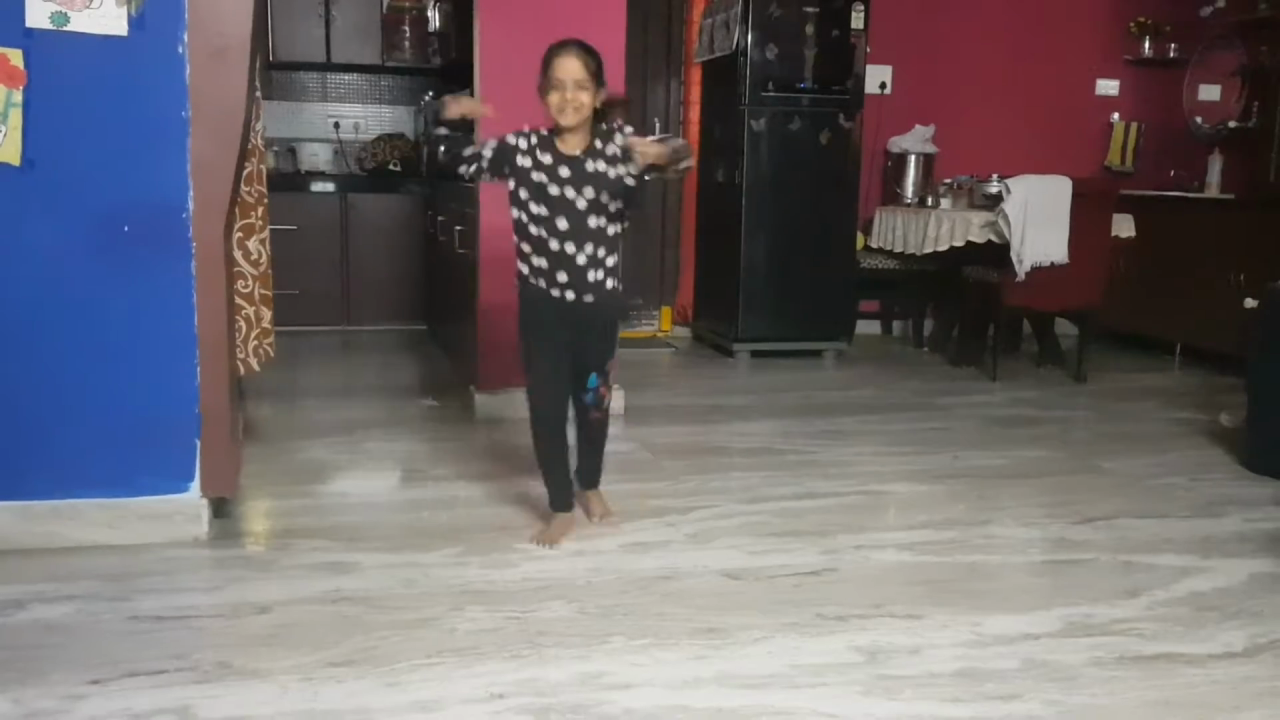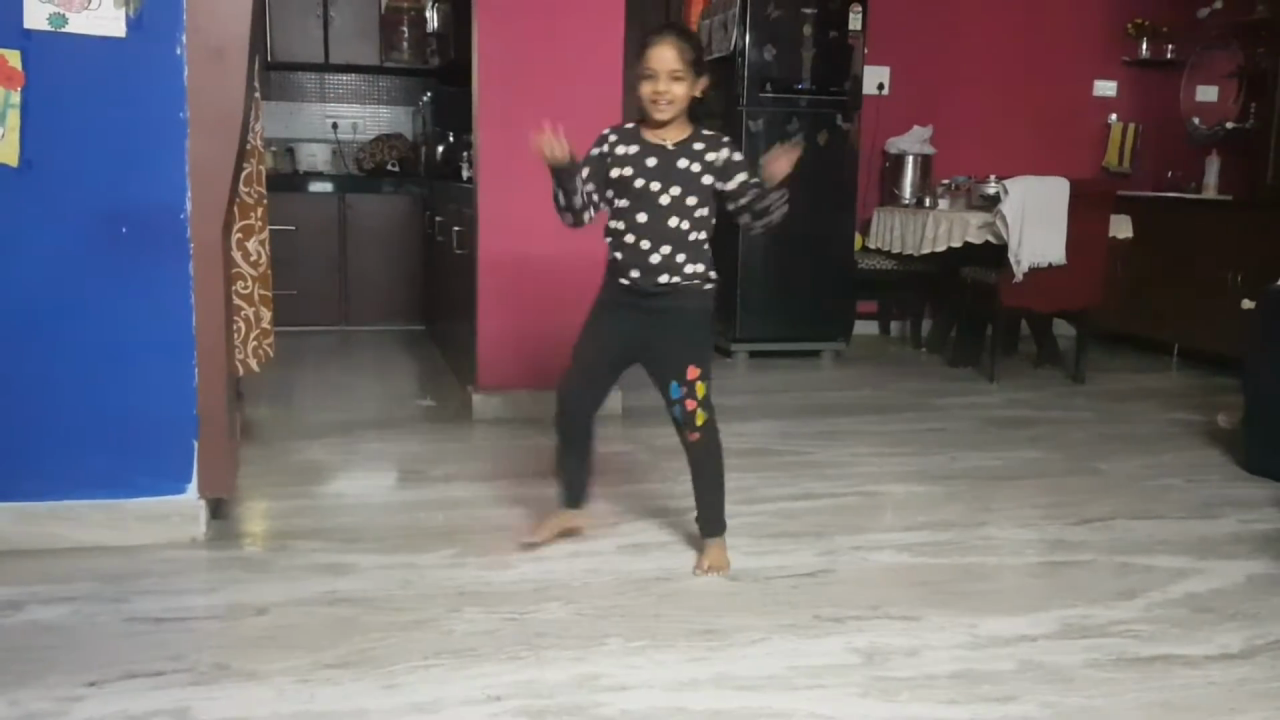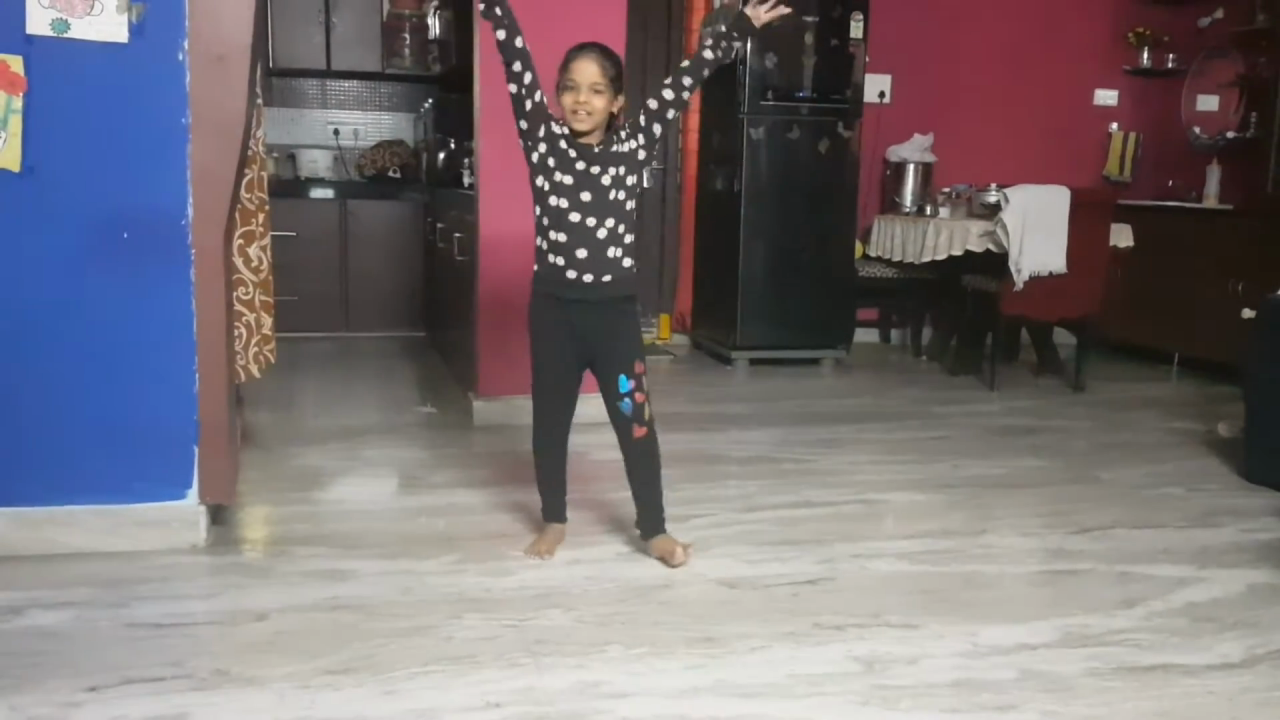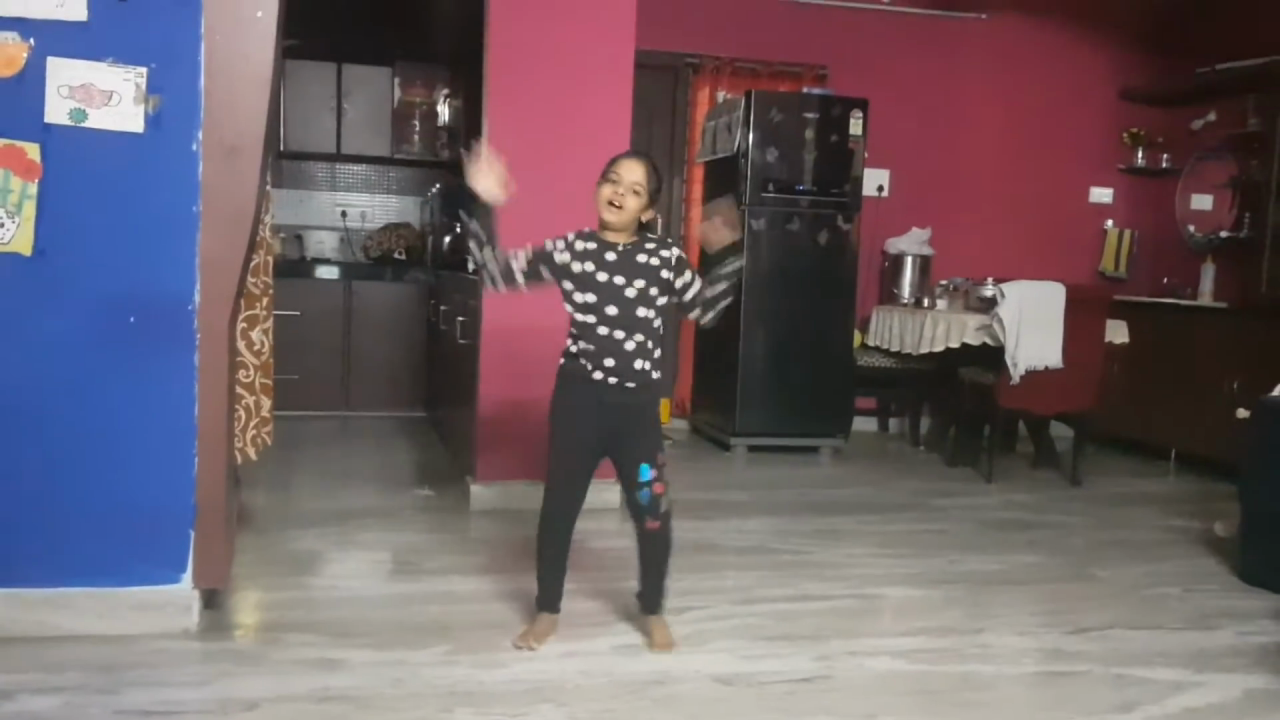
dt=1s
person 1, frame 1
left shoulder: (618, 144)
right shoulder: (522, 149)
left elbow: (677, 154)
right elbow: (458, 163)
left wrist: (659, 153)
right wrist: (450, 118)
left hip: (598, 304)
right hip: (542, 305)
left knee: (592, 401)
right knee: (547, 407)
left ankle: (590, 485)
right ankle: (561, 508)
person 1, frame 2
left shoulder: (715, 151)
right shoulder: (614, 143)
left elbow: (761, 214)
right elbow: (576, 212)
left wrist: (773, 181)
right wrist: (562, 169)
left hip: (683, 307)
right hip: (620, 299)
left knee: (695, 422)
right knee: (573, 401)
left ankle: (714, 533)
right ankle: (571, 508)
person 1, frame 3
left shoulder: (634, 144)
right shoulder: (541, 139)
left elbow: (682, 83)
right elbow: (515, 62)
left hip: (614, 308)
right hip: (554, 306)
left knee: (635, 421)
right knee: (551, 418)
left ankle: (654, 529)
right ankle: (553, 520)
person 1, frame 4
left shoulder: (663, 258)
right shoulder: (568, 249)
left elbow: (706, 307)
right elbow: (497, 274)
left wrist: (725, 250)
right wrist: (487, 202)
left hip: (637, 405)
right hip: (578, 400)
left knee: (652, 510)
right knee: (558, 508)
left ankle: (652, 611)
right ankle: (547, 610)
